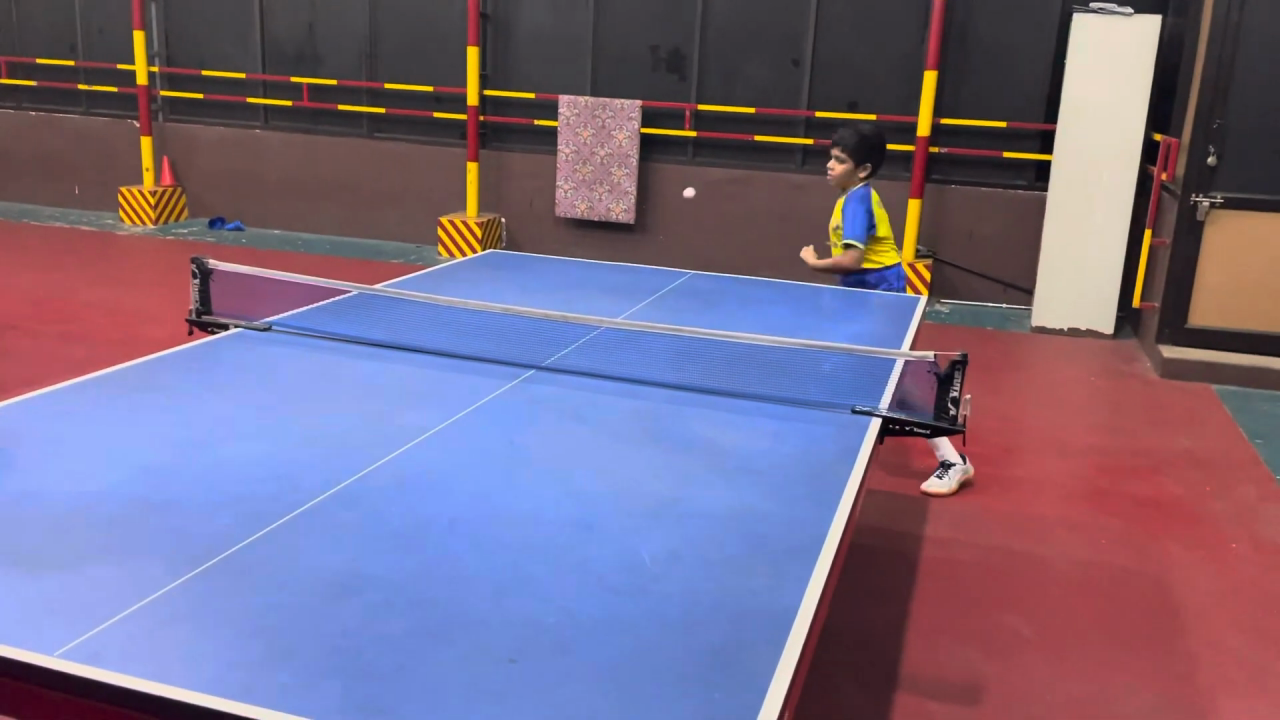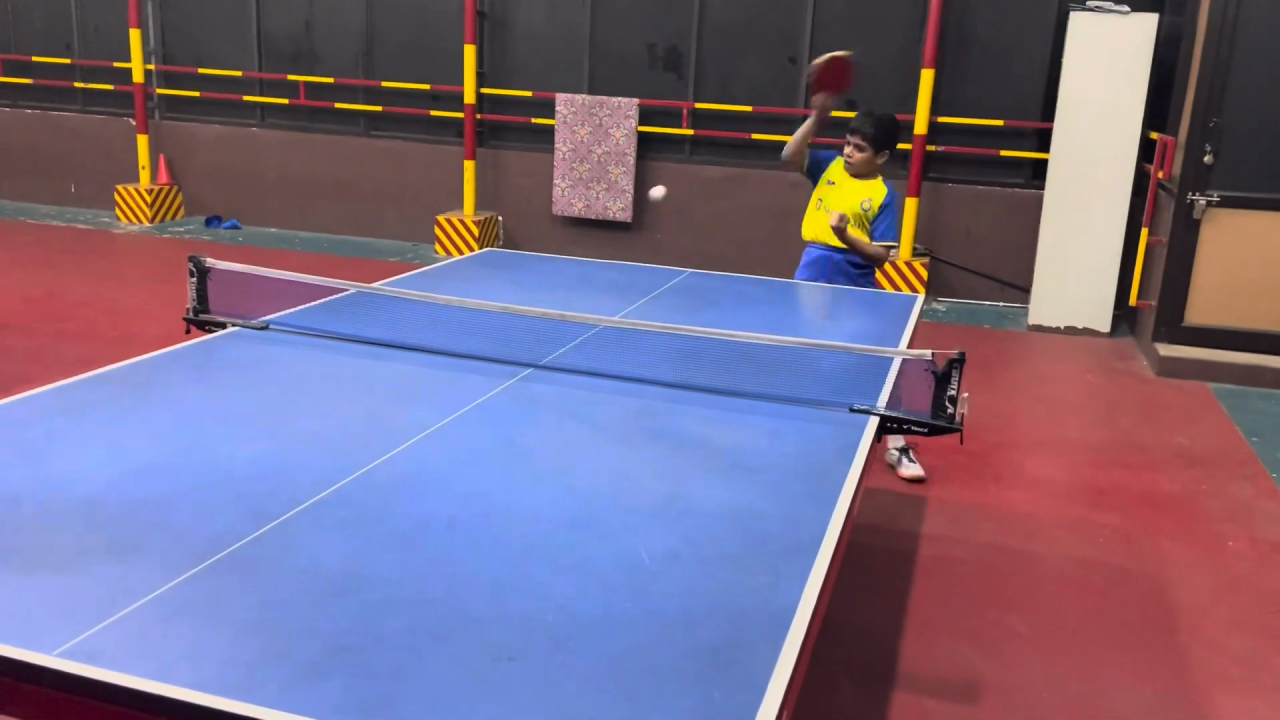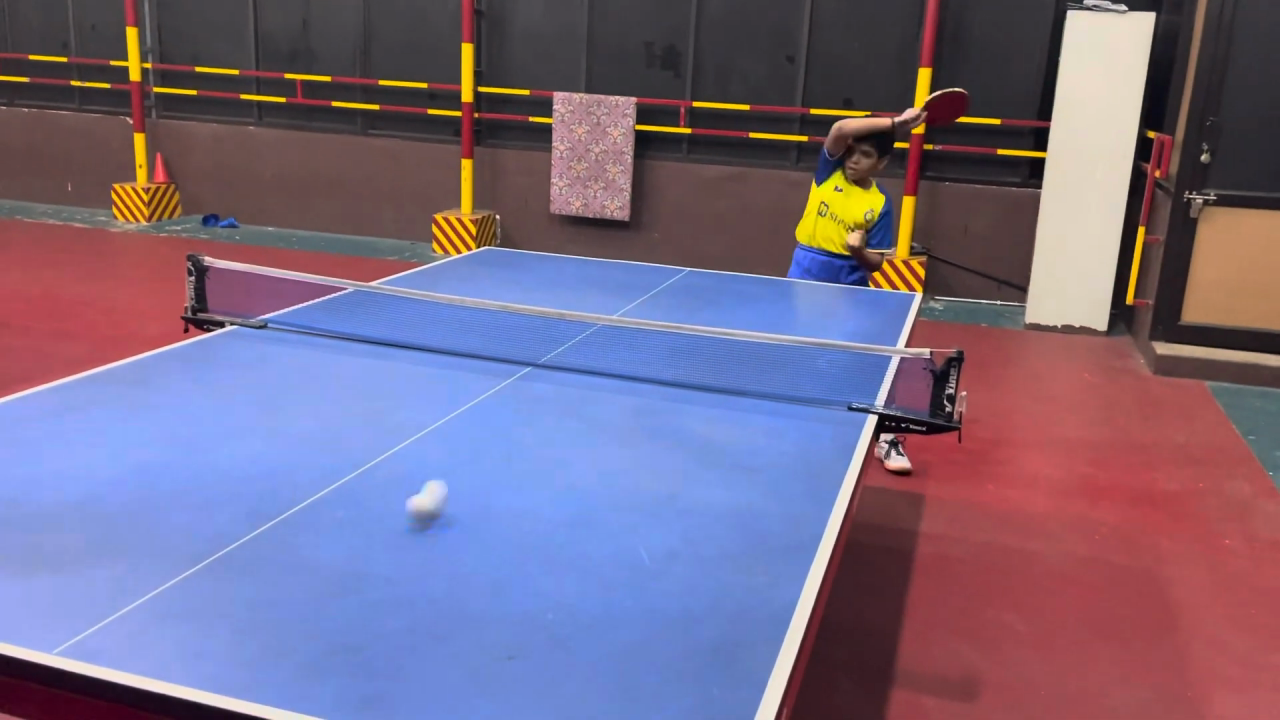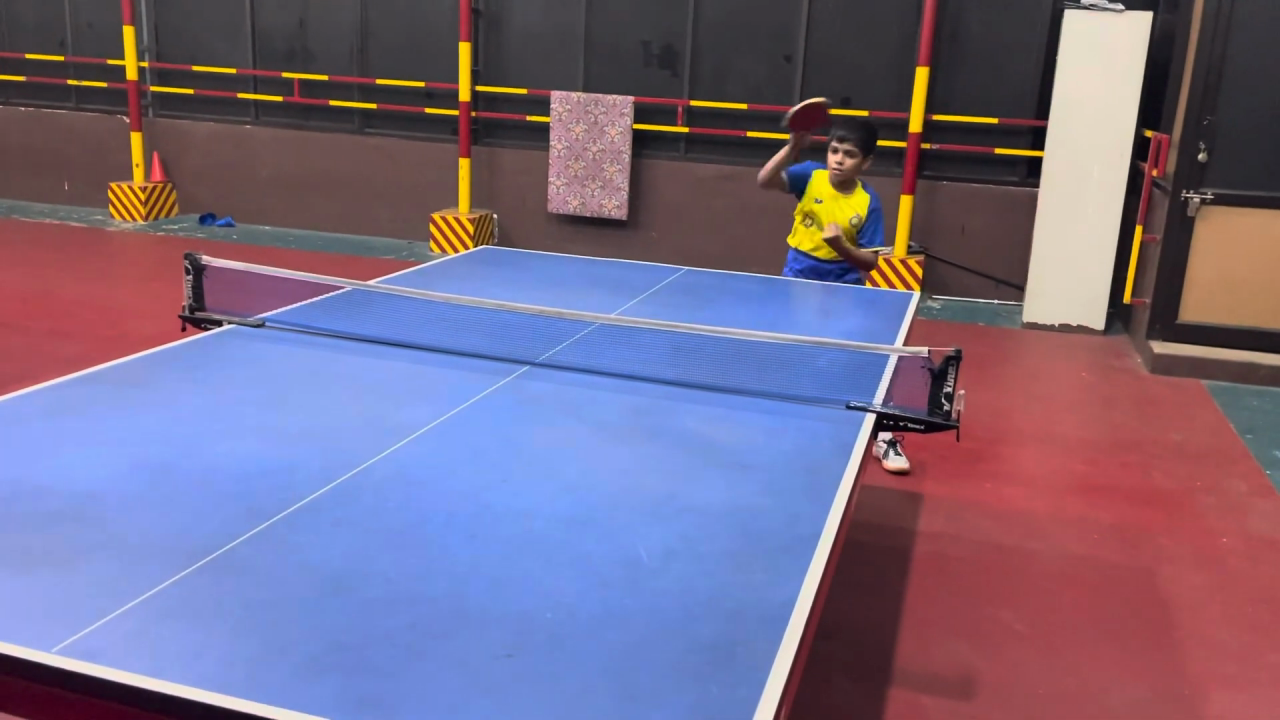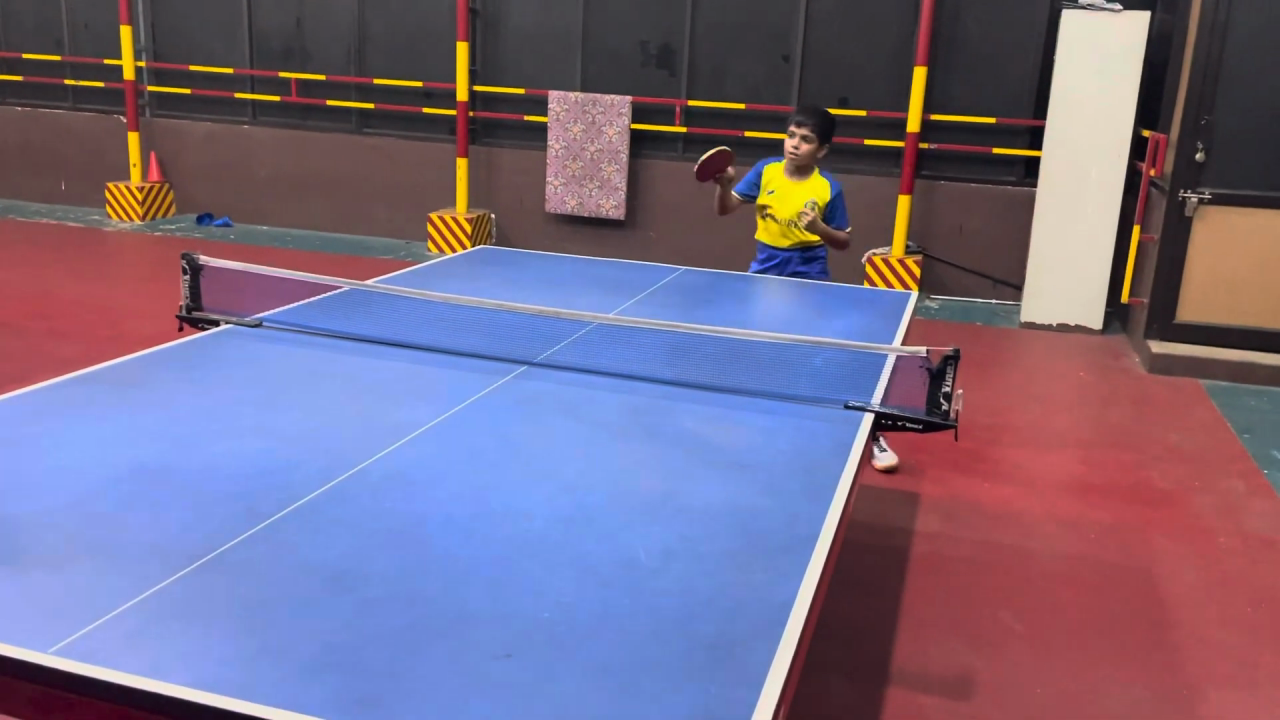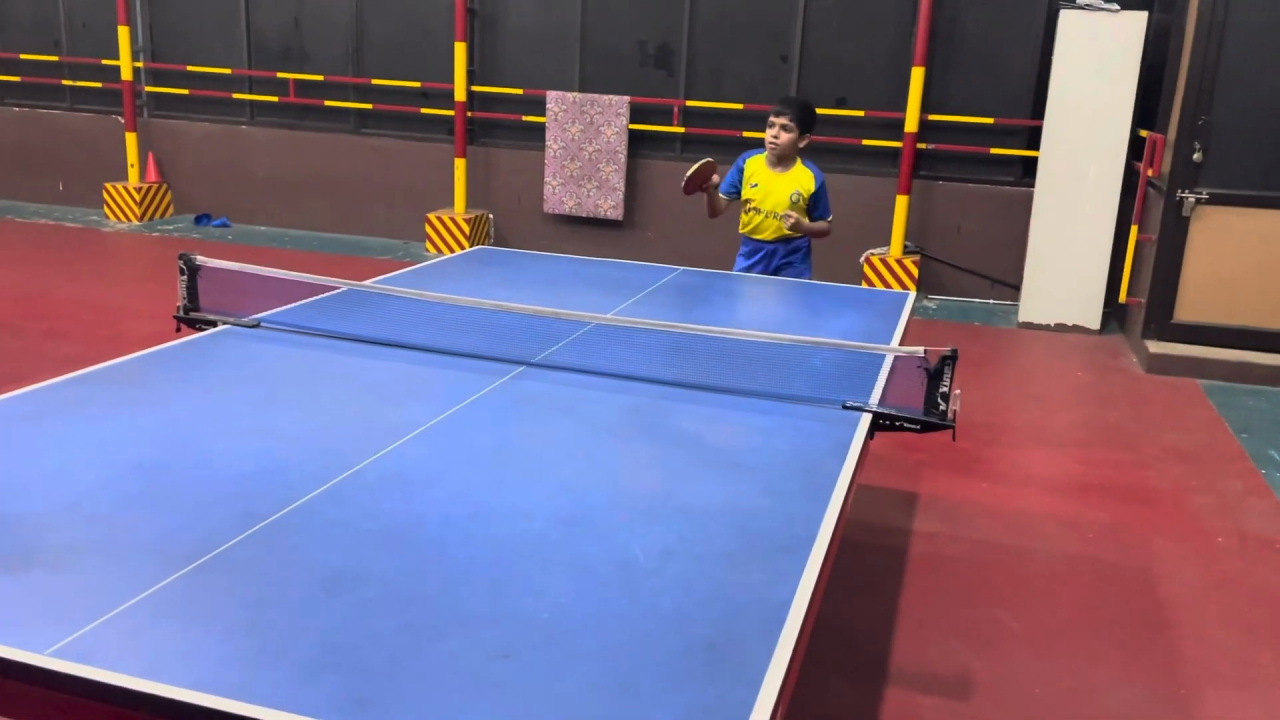
dt=0.2s
person 1, frame 1
left shoulder: (856, 200)
right shoulder: (862, 197)
left elbow: (853, 260)
left wrist: (814, 263)
left hip: (879, 296)
right hip: (863, 295)
person 1, frame 2
left shoulder: (884, 196)
right shoulder: (828, 164)
left elbow: (880, 257)
right elbow: (790, 155)
left wrist: (846, 236)
right wrist: (815, 115)
left hip: (855, 285)
right hip: (812, 278)
left ankle: (899, 445)
person 1, frame 3
left shoulder: (881, 202)
right shoulder: (830, 168)
left elbow: (876, 261)
right elbow: (839, 130)
left wrist: (858, 251)
right wrist: (898, 121)
left hip: (850, 286)
right hip: (805, 277)
left ankle: (886, 441)
person 1, frame 4
left shoulder: (868, 203)
right shoulder: (809, 176)
left elbow: (870, 262)
right elbow: (765, 180)
left wrist: (846, 246)
right wrist: (793, 148)
left hip: (842, 286)
right hip: (798, 277)
left ankle: (885, 437)
person 1, frame 5
left shoulder: (828, 188)
right shoulder: (765, 171)
left elbow: (843, 241)
right elbow: (725, 208)
left wrist: (819, 228)
right wrist: (723, 185)
left hip: (809, 274)
right hip: (768, 265)
person 1, frame 6
left shoulder: (812, 178)
right shoulder: (747, 163)
left elbow: (825, 226)
right elbow: (716, 211)
left wrist: (803, 227)
right wrist: (712, 189)
left hip: (791, 260)
right hip: (751, 255)
